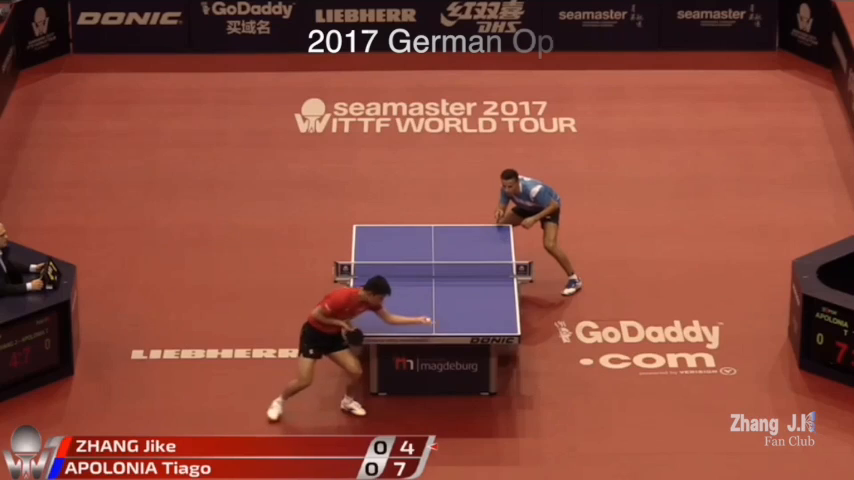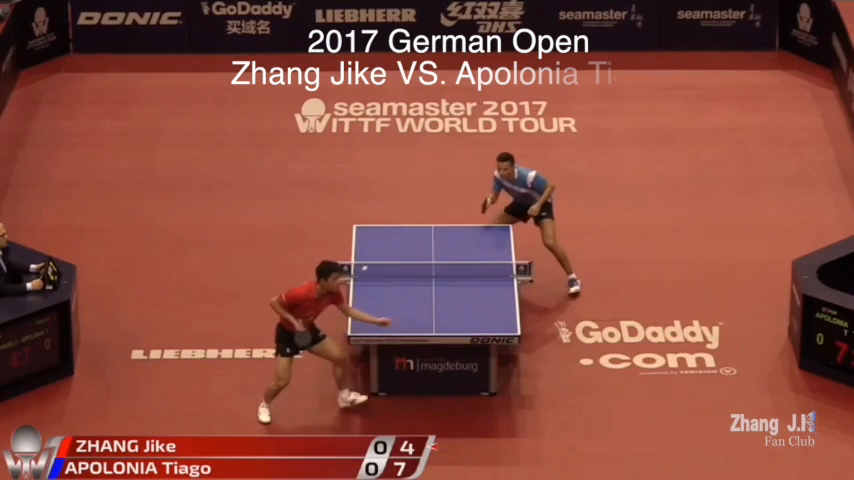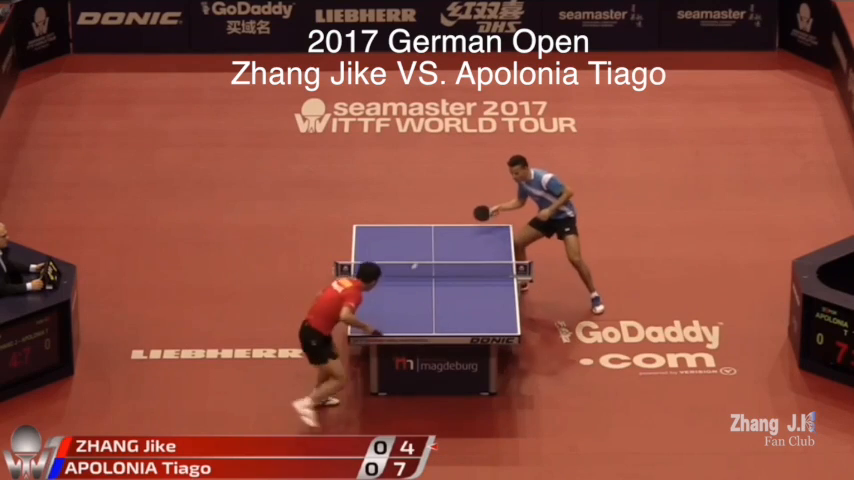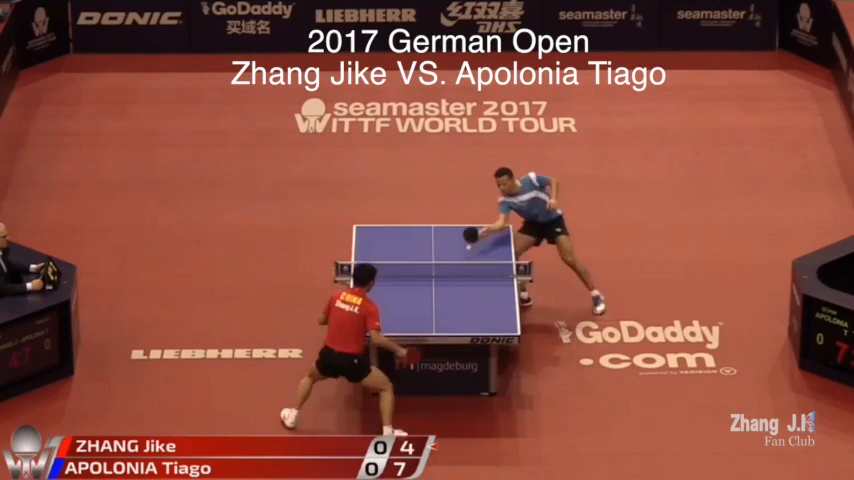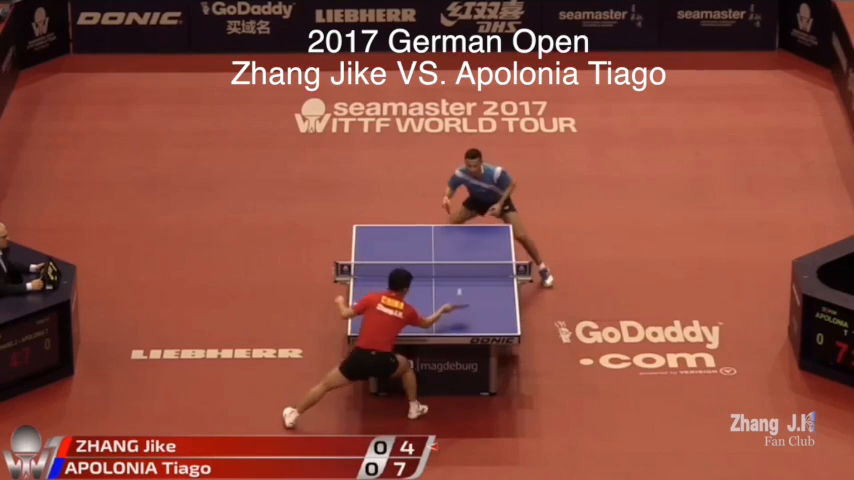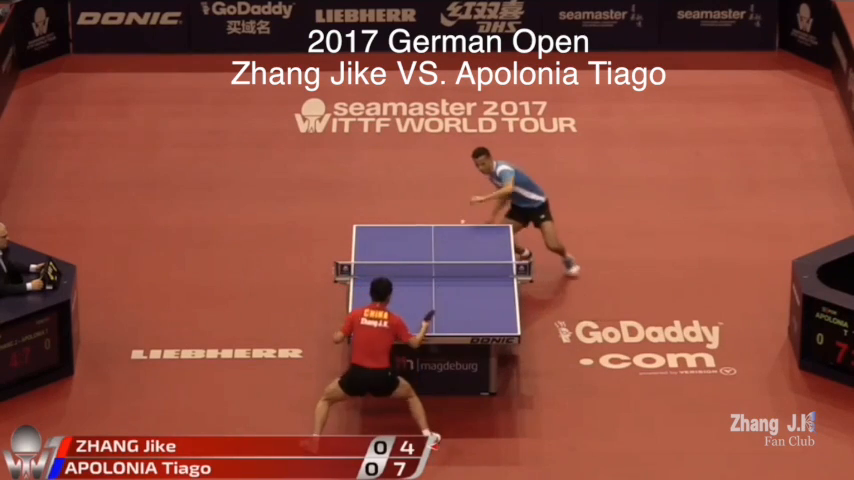
dt=0.5s
person 1, frame 1
left shoulder: (369, 301)
right shoulder: (342, 298)
left elbow: (390, 318)
right elbow: (315, 315)
left wrist: (417, 320)
right wrist: (340, 323)
left hip: (333, 336)
right hip: (313, 334)
left knee: (356, 372)
right knee: (304, 381)
left ankle: (348, 401)
right ankle: (279, 401)
person 1, frame 2
left shoulder: (333, 293)
right shoulder: (301, 293)
left elbow: (349, 311)
right elbow: (274, 302)
left wrist: (376, 321)
right wrist: (293, 320)
left hip: (307, 330)
right hip: (287, 333)
left knee: (341, 357)
right knee: (282, 381)
left ankle: (344, 396)
right ankle: (264, 405)
person 1, frame 3
left shoulder: (340, 282)
right shoulder: (355, 293)
left elbow: (324, 302)
right elbow: (345, 316)
right wrist: (365, 326)
left hip: (306, 330)
right hip: (316, 337)
left knee: (330, 366)
right knee: (341, 379)
left ankle: (318, 397)
right ankle: (306, 404)
person 1, frame 4
left shoulder: (336, 297)
right shoulder: (369, 307)
left elbow: (322, 321)
right elbow: (376, 339)
right wrist: (397, 349)
left hip: (329, 355)
right hip: (352, 360)
left knee: (310, 377)
right knee: (386, 387)
left ankle: (292, 416)
right ankle: (388, 431)
person 1, frame 5
left shoulder: (372, 299)
right shoulder: (407, 310)
left elbow: (345, 314)
right elbow: (426, 324)
left wrist: (340, 302)
right wrist: (442, 311)
left hip: (360, 357)
right hip: (382, 362)
left knee: (325, 385)
right knee: (406, 366)
left ankle: (293, 416)
right ankle: (414, 407)
person 1, frame 6
left shoulder: (356, 315)
right shoulder: (394, 321)
left elbow: (337, 338)
right elbow: (414, 343)
left wrist: (334, 337)
right wrist: (425, 328)
left hip: (357, 374)
right hip: (381, 376)
left knee: (325, 398)
right knee: (411, 395)
left ankle: (316, 438)
right ankle: (427, 435)
person 2, frame 1
left shoulder: (534, 190)
right shoulder: (506, 188)
left elbow: (555, 205)
right elbow: (502, 207)
left wrist: (534, 219)
right wrist: (499, 213)
left hip: (549, 207)
right hip: (528, 207)
left knee: (549, 245)
left ankle: (574, 279)
person 2, frame 2
left shoulder: (529, 176)
right shoulder: (498, 176)
left elbow: (550, 186)
right elbow: (494, 195)
left wrist: (538, 205)
right wrist: (489, 200)
left hip: (541, 203)
right hip: (520, 203)
left knee: (549, 242)
left ankle: (573, 278)
person 2, frame 3
left shoulder: (545, 179)
right shoulder: (523, 182)
left elbow: (569, 192)
right elbow: (518, 202)
left wrist: (551, 210)
right wrist: (500, 207)
left hip: (565, 217)
right hip: (546, 217)
left knee: (575, 259)
right knee: (516, 243)
left ankle: (595, 296)
right ankle: (521, 281)
person 2, frame 4
left shoulder: (531, 180)
right shoulder: (505, 200)
left elbow: (552, 181)
right elbow: (501, 223)
left wrist: (553, 198)
right wrist: (486, 230)
left hip: (553, 220)
right hip: (533, 224)
left knee: (569, 259)
left ankle: (596, 295)
right ankle: (523, 296)
person 2, frame 5
left shoulder: (496, 172)
right shoulder: (460, 174)
left elbow: (512, 184)
right elbow: (450, 188)
left wrist: (500, 204)
right wrist: (446, 198)
left hip: (498, 201)
right hip: (477, 199)
left knee: (520, 236)
right knee: (452, 224)
left ankle: (543, 269)
person 2, frame 6
left shoulder: (503, 171)
right shoulder: (492, 176)
left elbow: (509, 190)
left wrist: (483, 199)
right wrist: (493, 214)
left hip: (537, 205)
right hip: (519, 206)
left knee: (552, 245)
left ankle: (567, 259)
right ankle: (524, 253)
